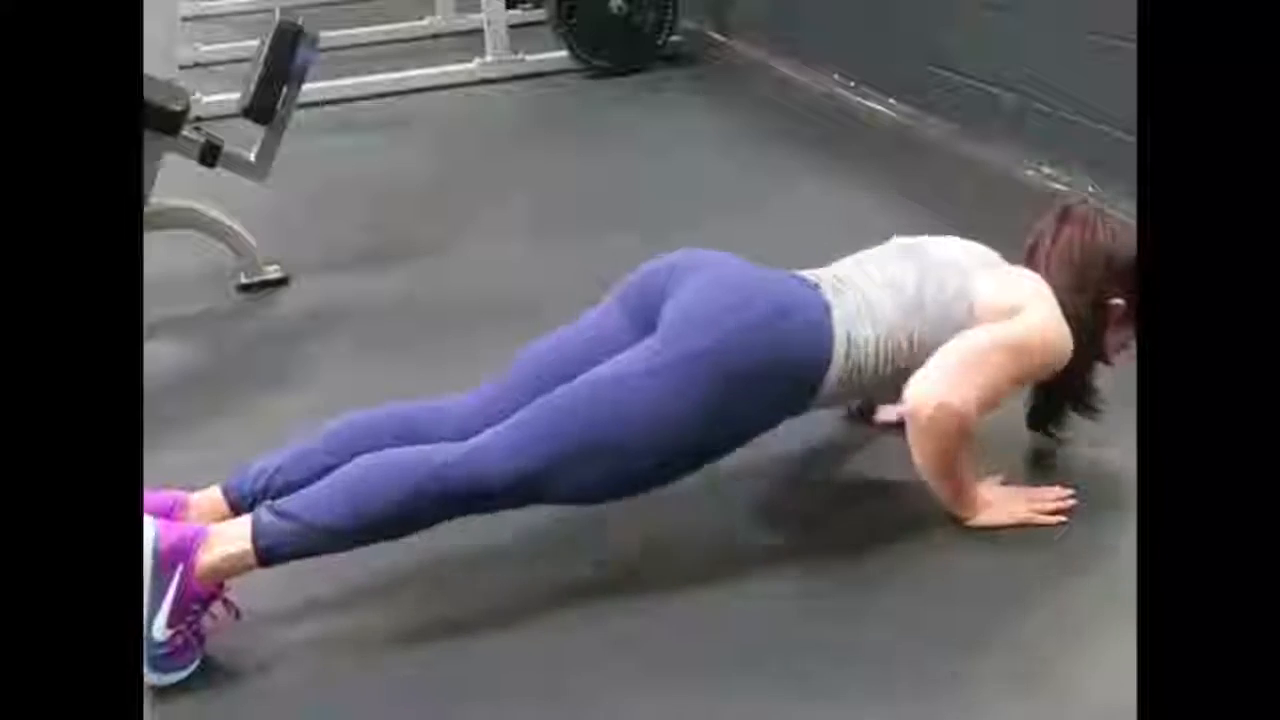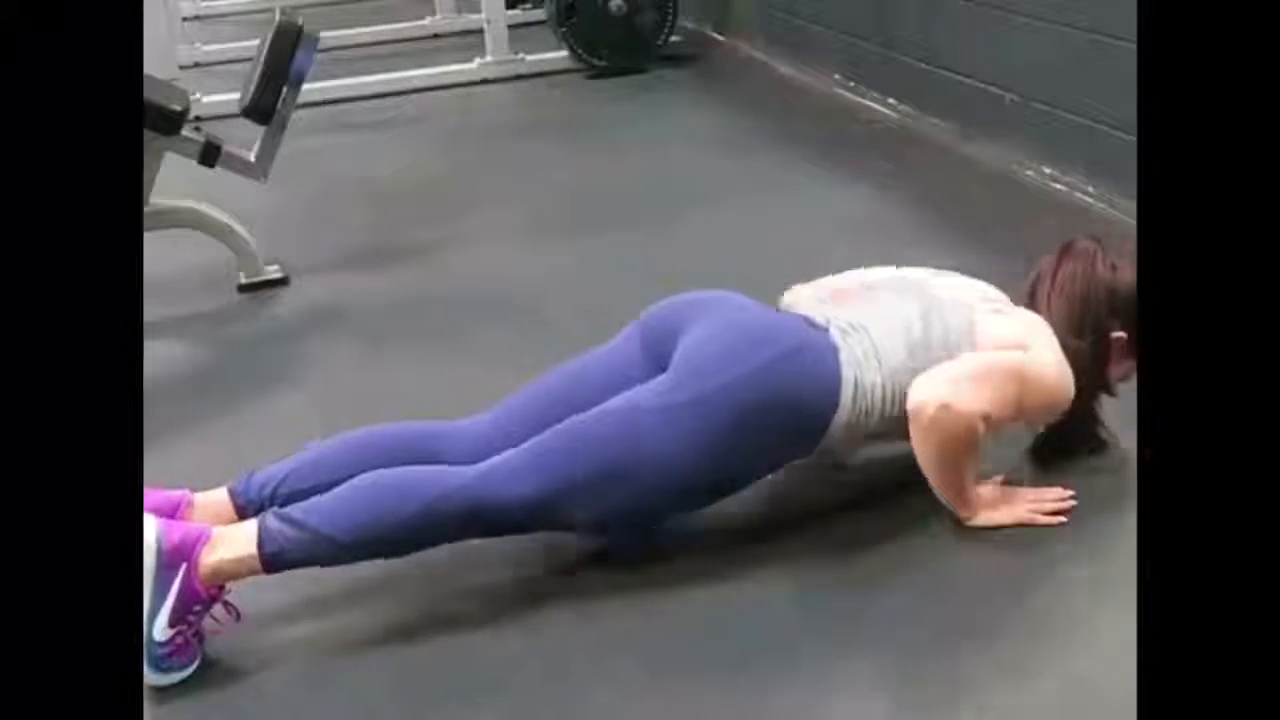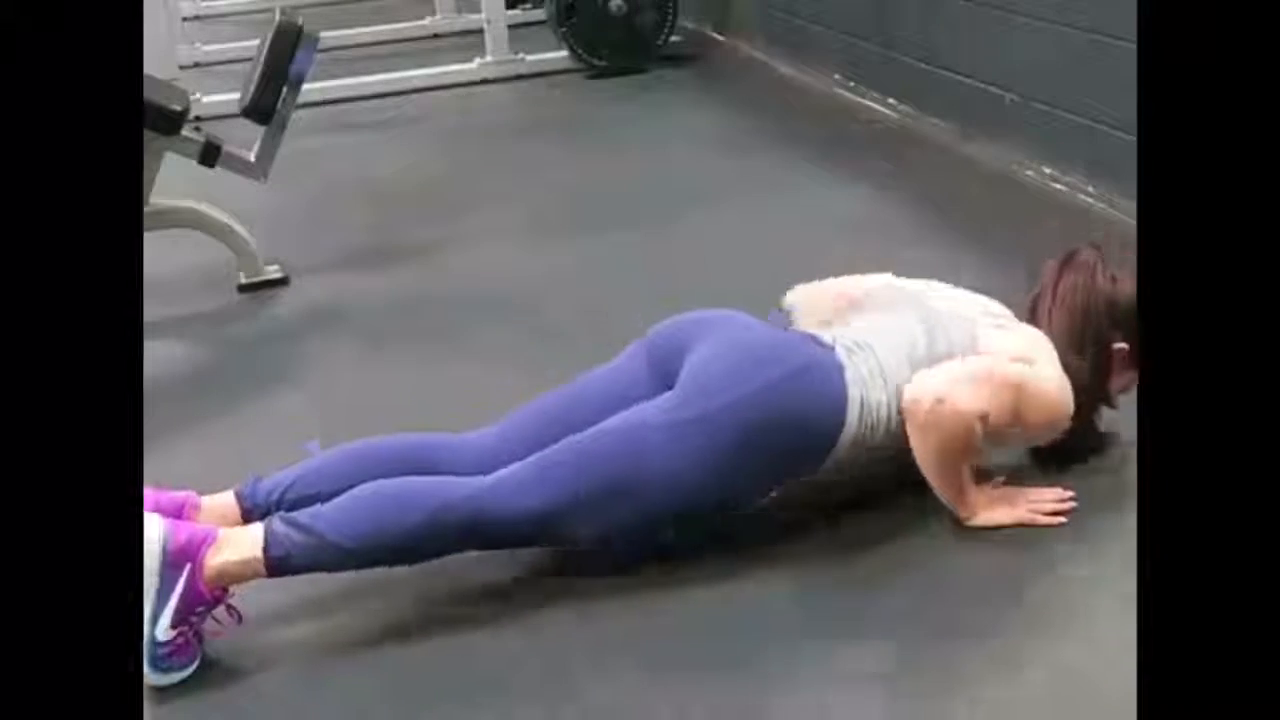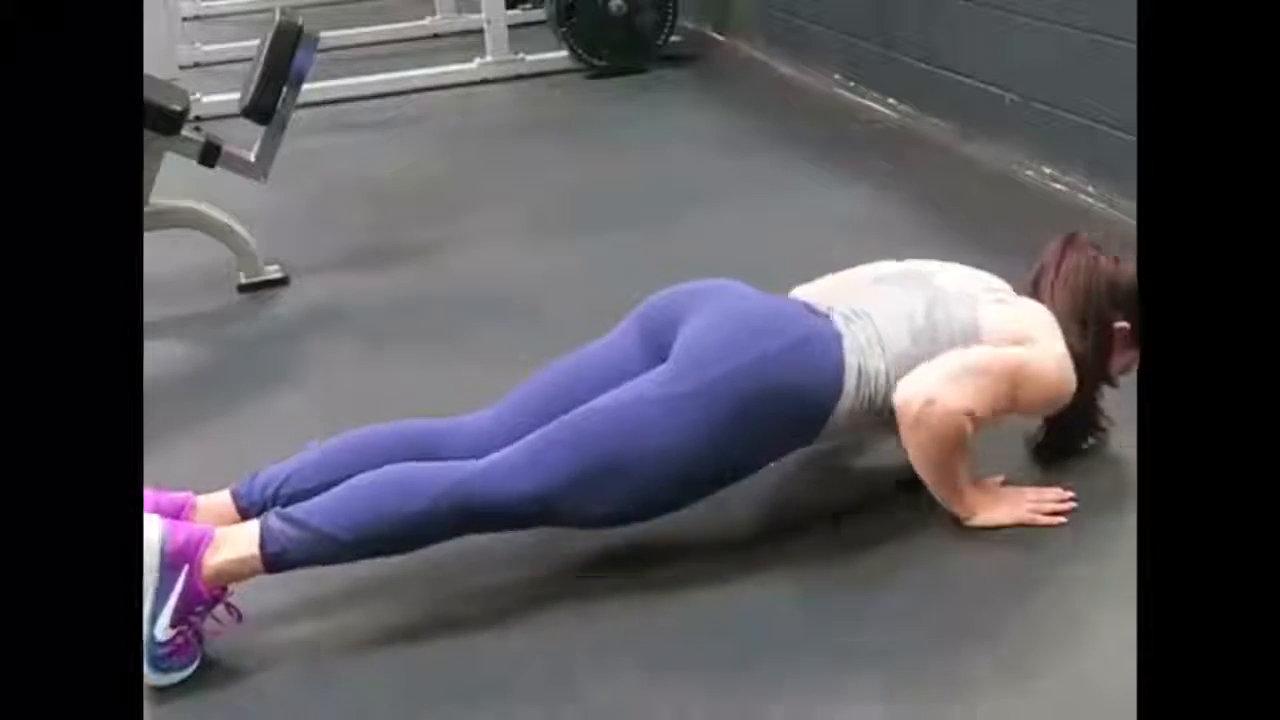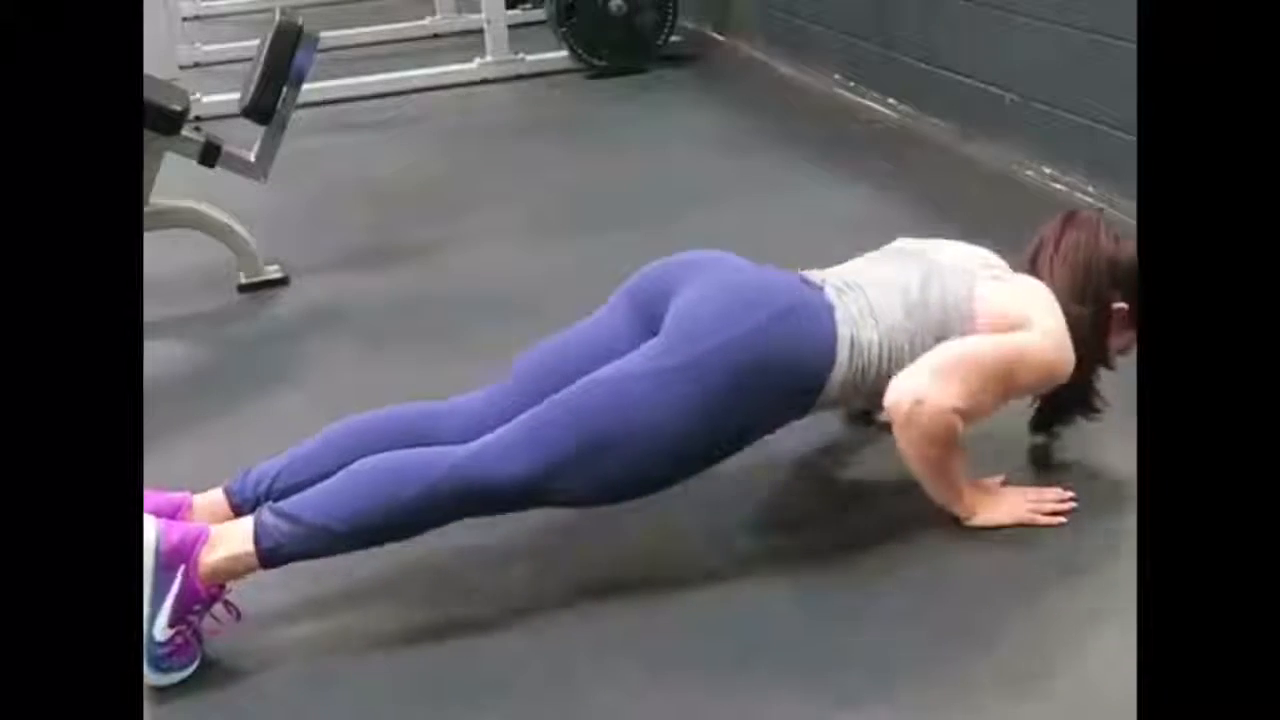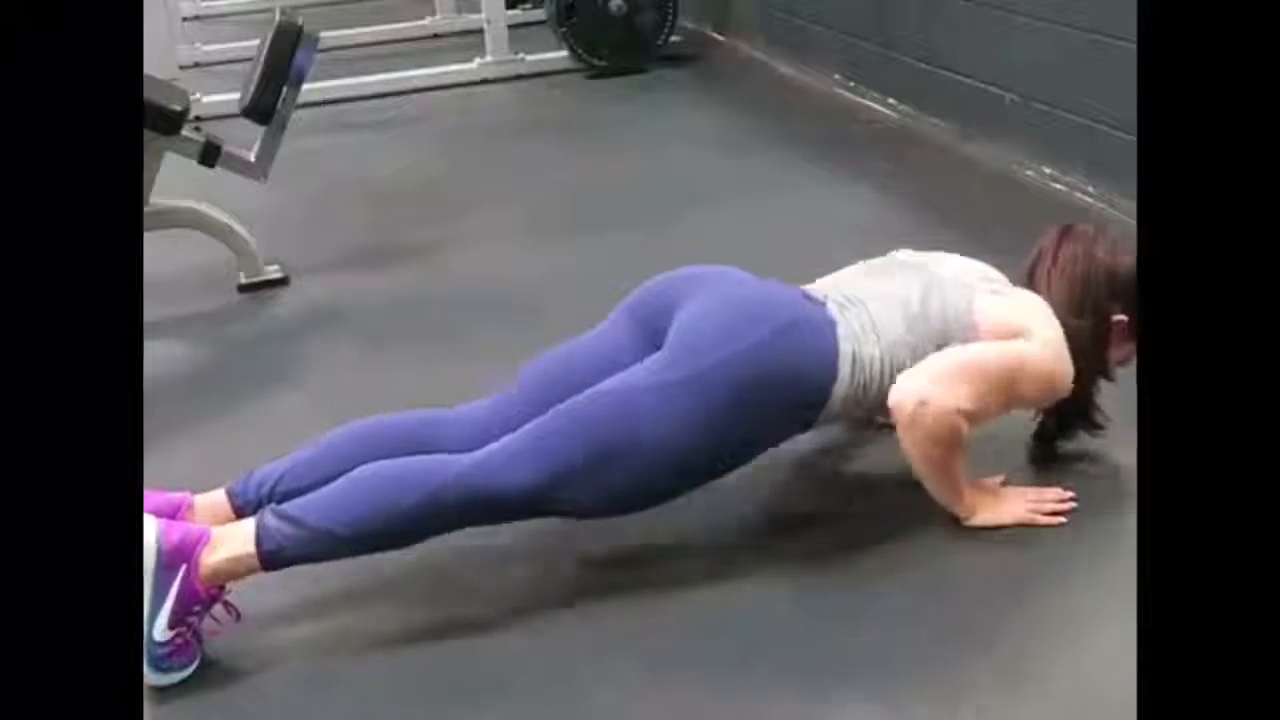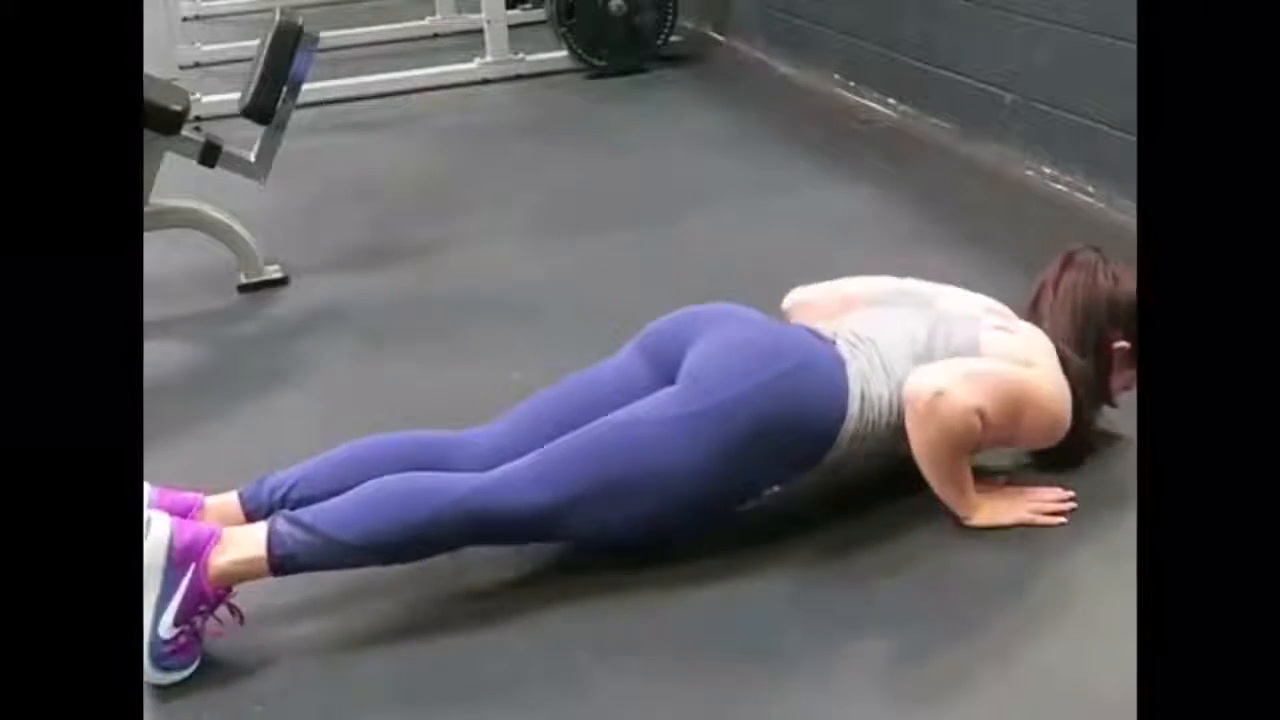
dt=0.1s
person 1, frame 1
left shoulder: (965, 257)
right shoulder: (1048, 327)
right elbow: (938, 406)
left wrist: (870, 381)
right wrist: (966, 501)
left hip: (701, 279)
right hip: (750, 348)
left knee: (457, 426)
right knee: (492, 469)
left ankle: (183, 507)
right ankle: (195, 553)
person 1, frame 2
left shoulder: (961, 287)
right shoulder: (1051, 372)
right elbow: (940, 406)
right wrist: (968, 505)
left hip: (710, 316)
right hip: (765, 386)
left knee: (466, 443)
right knee: (498, 494)
left ankle: (190, 508)
right ankle: (203, 555)
person 1, frame 3
left shoulder: (961, 298)
right shoulder: (1051, 386)
left elbow: (804, 298)
right elbow: (937, 403)
right wrist: (968, 504)
left hip: (713, 334)
right hip: (768, 405)
left knee: (470, 457)
right knee: (501, 506)
left ankle: (192, 510)
right ankle: (208, 557)
person 1, frame 4
left shoulder: (970, 282)
right shoulder: (1052, 362)
right elbow: (929, 404)
right wrist: (967, 503)
left hip: (712, 308)
right hip: (762, 375)
left knee: (467, 445)
right knee: (501, 489)
left ankle: (189, 509)
right ankle: (202, 557)
person 1, frame 5
left shoulder: (969, 262)
right shoulder: (1050, 341)
right elbow: (916, 403)
right wrist: (963, 501)
left hip: (702, 279)
right hip: (757, 349)
left knee: (462, 426)
right knee: (494, 471)
left ankle: (186, 508)
right ankle: (199, 555)
person 1, frame 6
left shoulder: (970, 275)
right shoulder: (1049, 359)
right elbow: (924, 402)
right wrist: (964, 503)
left hip: (705, 294)
right hip: (763, 363)
left knee: (465, 431)
right knee: (498, 481)
left ankle: (191, 508)
right ankle: (202, 556)
person 1, frame 7
left shoulder: (975, 303)
right shoulder: (1052, 392)
left elbow: (804, 300)
right elbow: (935, 398)
right wrist: (967, 502)
left hip: (713, 329)
right hip: (771, 401)
left knee: (474, 455)
right knee: (506, 502)
left ankle: (194, 510)
right ankle: (211, 556)
